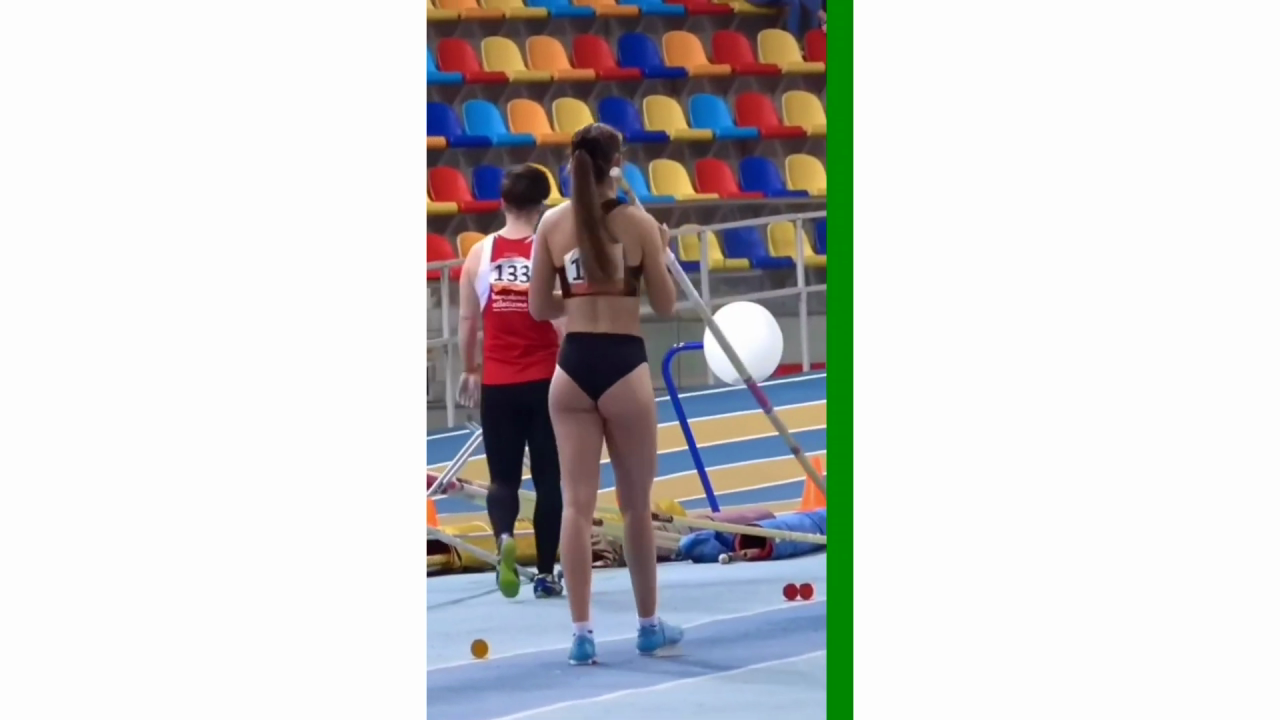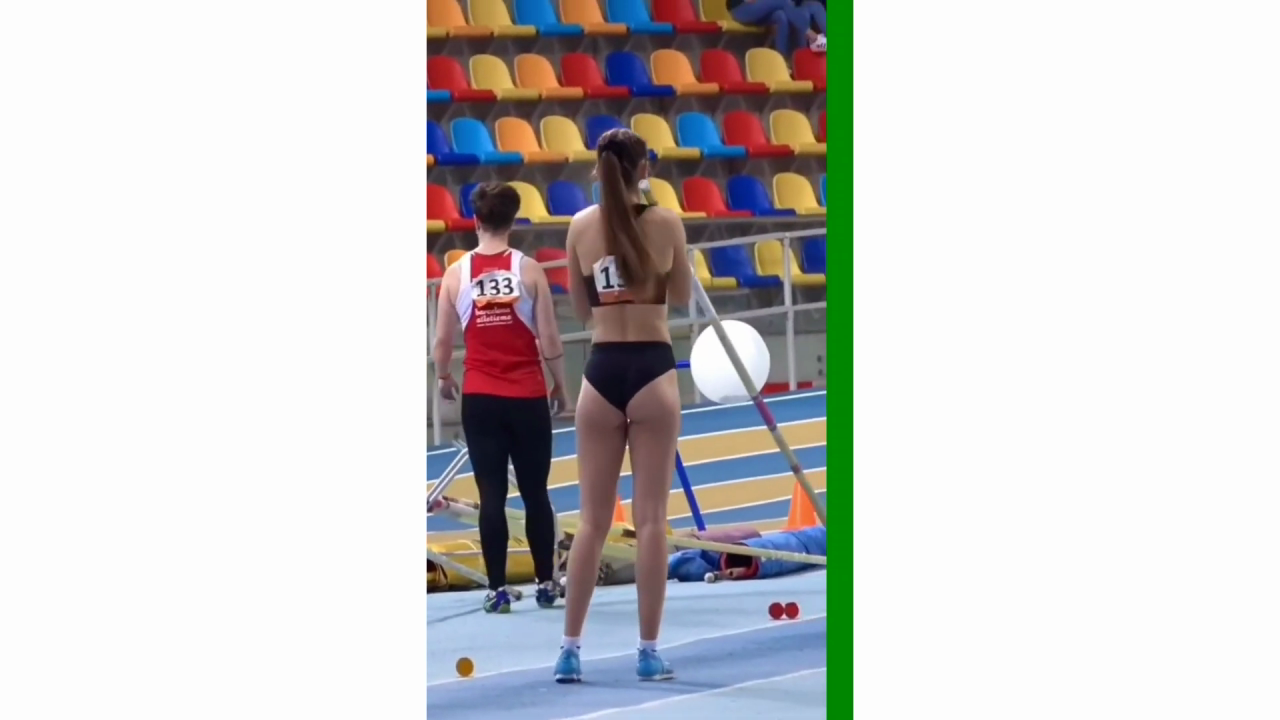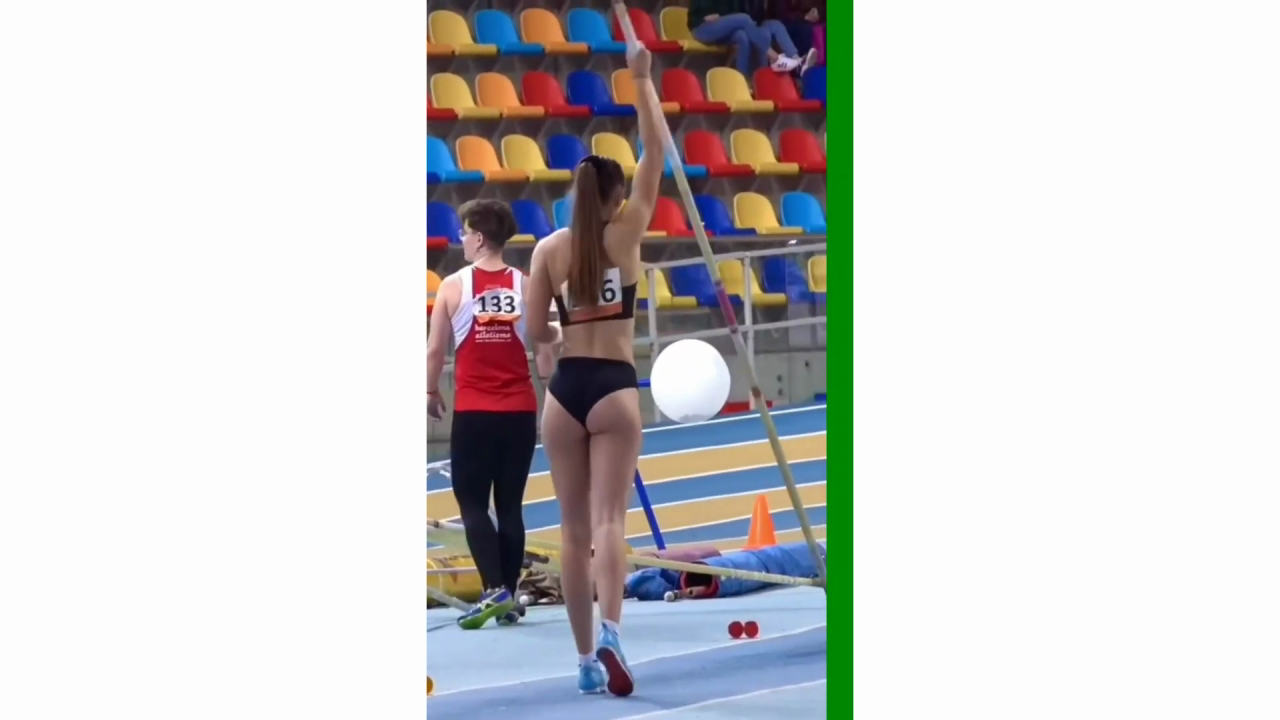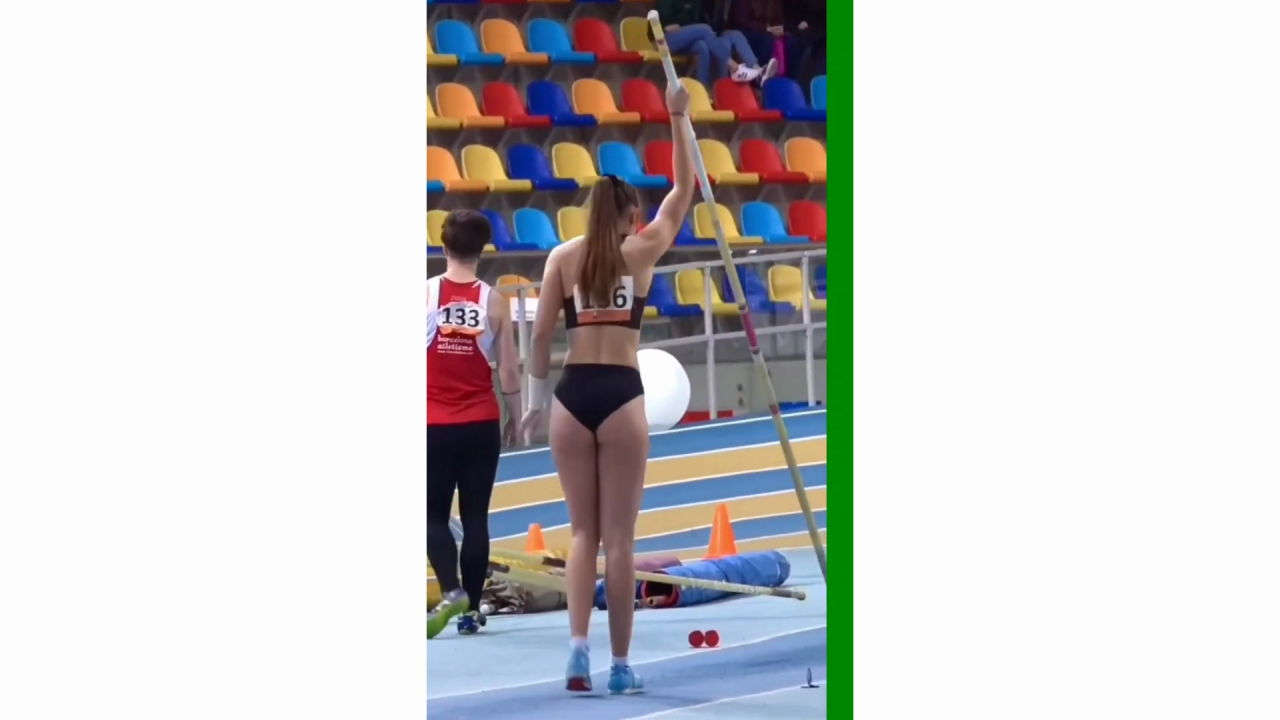
dt=1s
person 1, frame 1
left shoulder: (552, 223)
right shoulder: (639, 222)
left elbow: (539, 306)
right elbow: (665, 305)
left hip: (573, 367)
right hip: (623, 365)
left knee: (577, 504)
right knee: (635, 505)
left ankle: (581, 632)
right ankle: (649, 625)
person 1, frame 2
left shoulder: (580, 225)
right shoulder: (667, 222)
left elbow: (581, 309)
right elbow: (682, 296)
left hip: (602, 373)
right hip: (652, 371)
left knee: (592, 519)
right knee: (650, 519)
left ankle: (569, 649)
right ankle: (649, 651)
person 1, frame 3
left shoulder: (548, 249)
right shoulder: (626, 232)
left elbow: (535, 330)
right elbow: (655, 154)
right wrist: (642, 80)
left hip: (565, 390)
right hip: (614, 391)
left knee: (575, 531)
right knee: (608, 522)
left ankle: (585, 659)
right ankle: (609, 633)
person 1, frame 4
left shoulder: (562, 255)
right shoulder: (643, 248)
left elbow: (541, 333)
right elbow: (684, 189)
left wrist: (536, 394)
right wrist: (679, 118)
left hip: (572, 395)
right hip: (621, 396)
left knee: (582, 532)
right knee: (618, 537)
left ankle: (579, 645)
right ankle: (620, 665)
person 2, frame 1
left shoulder: (478, 254)
left elbow: (467, 322)
left wrist: (469, 370)
left hip: (497, 384)
right hip: (543, 382)
left knee: (503, 478)
right knee: (547, 480)
left ankle: (504, 538)
right ankle: (546, 574)
person 2, frame 2
left shoulder: (456, 273)
right shoulder: (529, 269)
left elbow: (443, 339)
right elbow: (548, 337)
left wrist: (444, 378)
right wrist: (560, 385)
left hip: (479, 397)
right hip: (528, 396)
left knee: (492, 494)
right knee: (535, 493)
left ankle: (497, 588)
right ankle: (545, 583)
person 2, frame 3
left shoulder: (453, 286)
right shoulder: (526, 287)
left elbow: (435, 349)
right elbow: (545, 351)
left wrist: (431, 393)
left hip: (473, 412)
right hip: (519, 412)
left knee: (473, 505)
right knee: (510, 507)
left ankle: (496, 590)
right ankle: (509, 597)
person 2, frame 4
left shoulder: (424, 294)
right shoulder: (494, 301)
right elbow: (508, 369)
right wrist: (514, 416)
left hip: (434, 424)
right hip: (481, 424)
left knee: (436, 517)
right knee: (475, 518)
left ankle: (453, 593)
right ankle: (471, 609)
